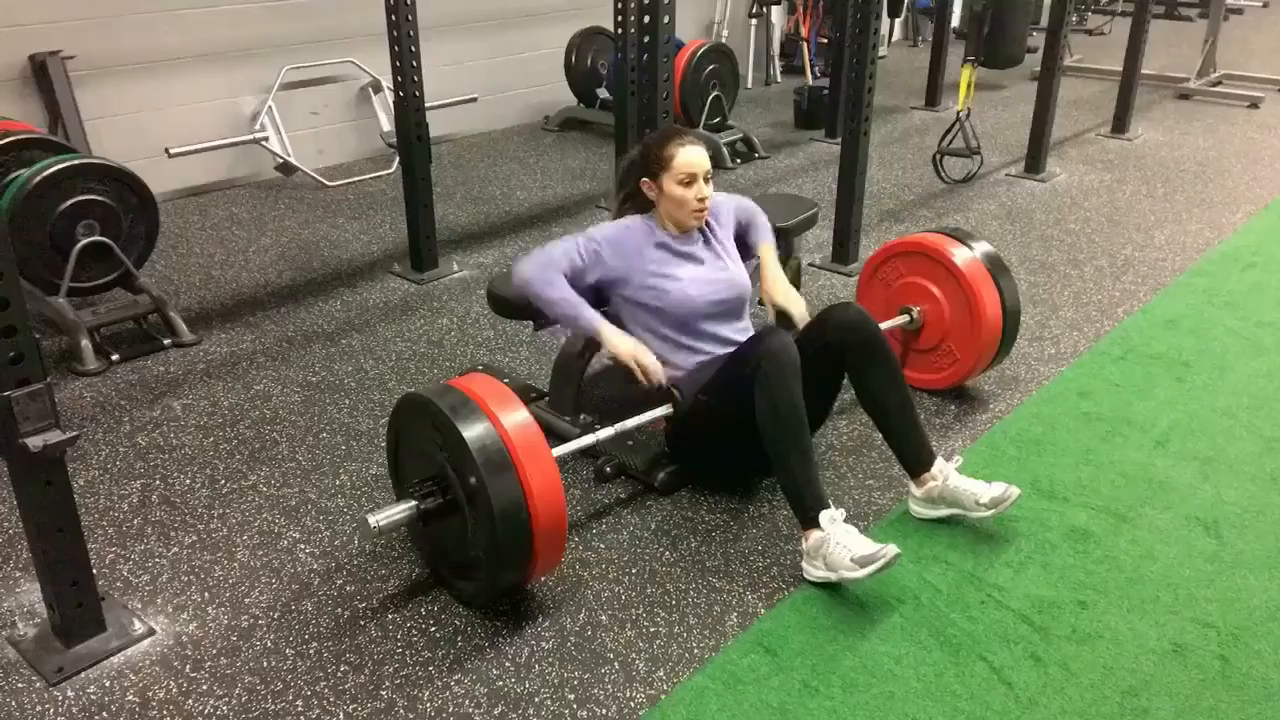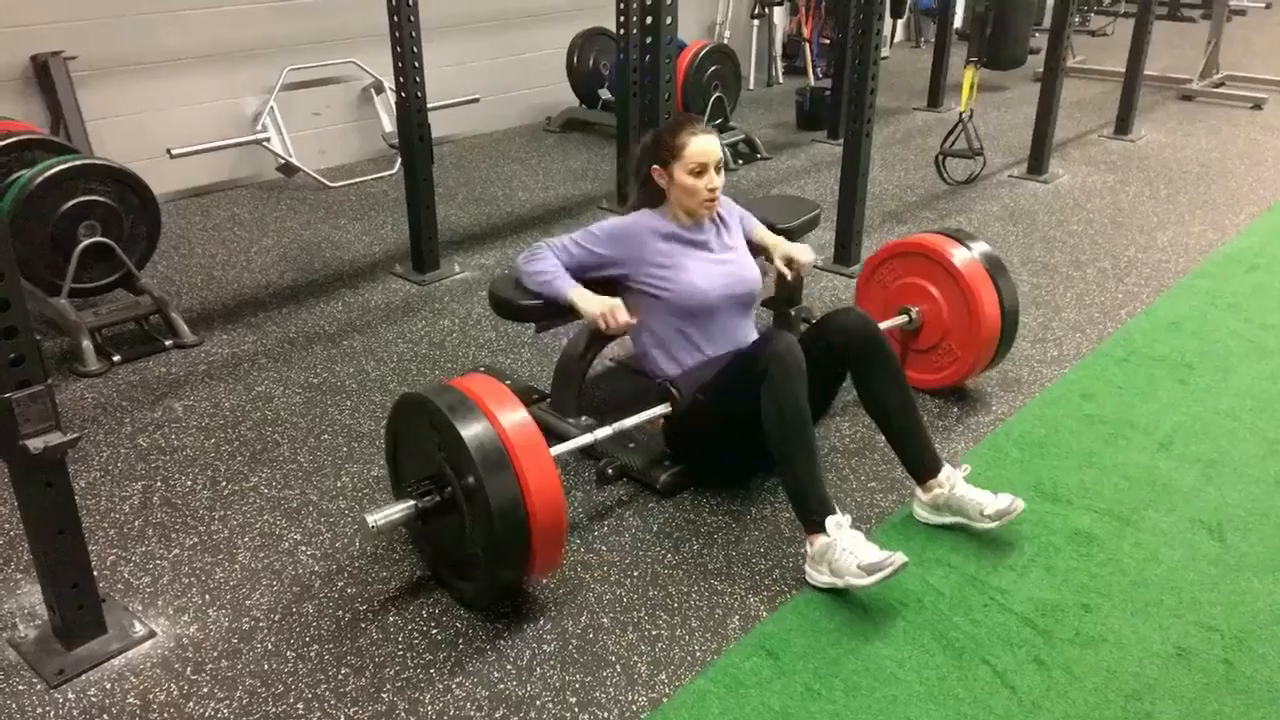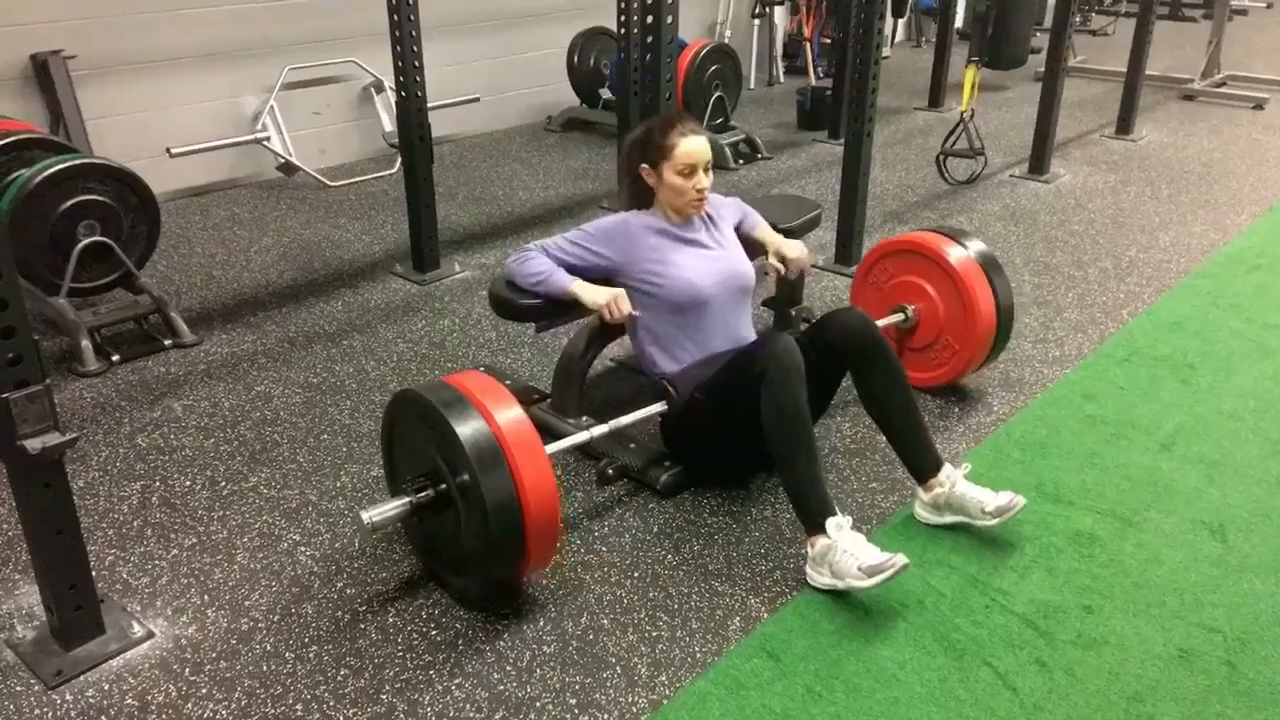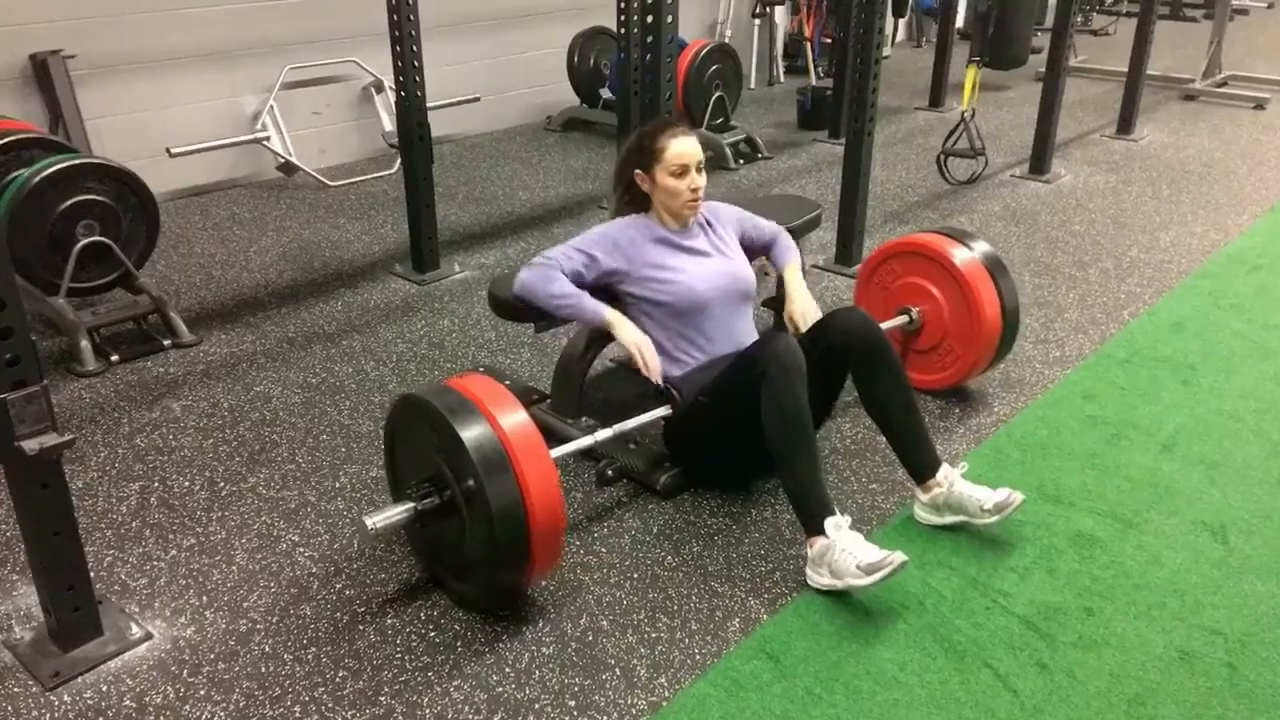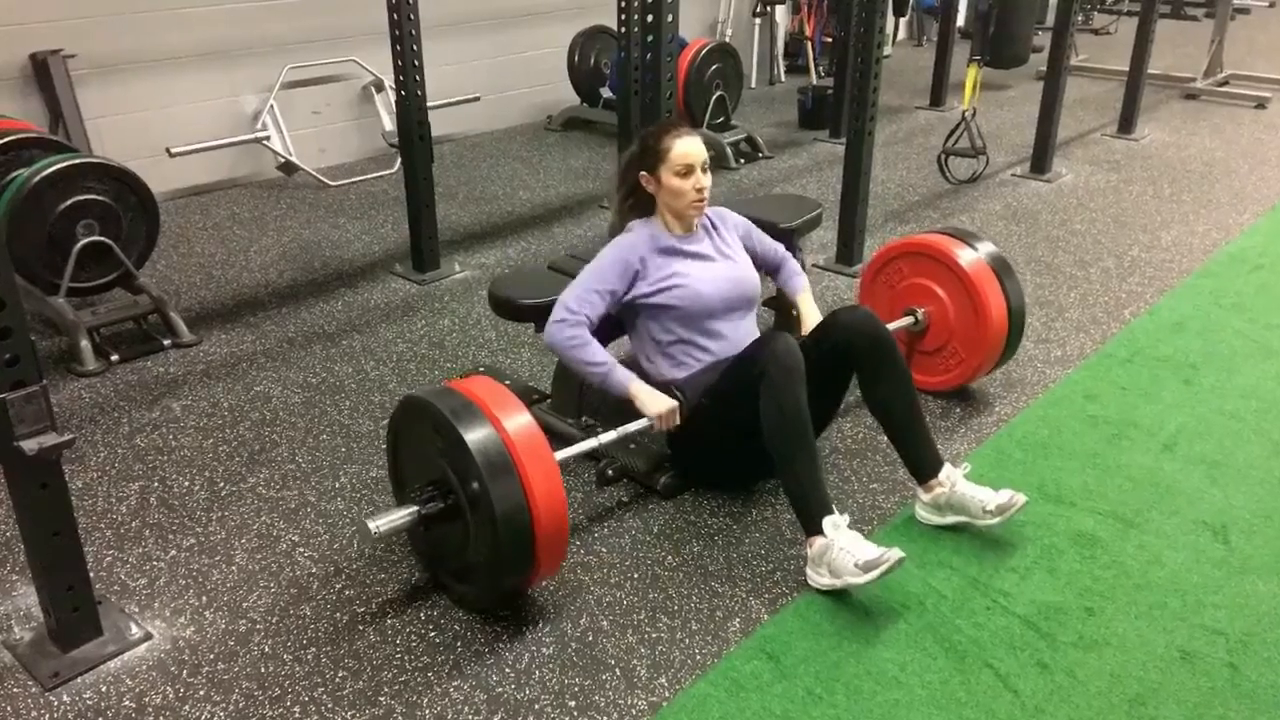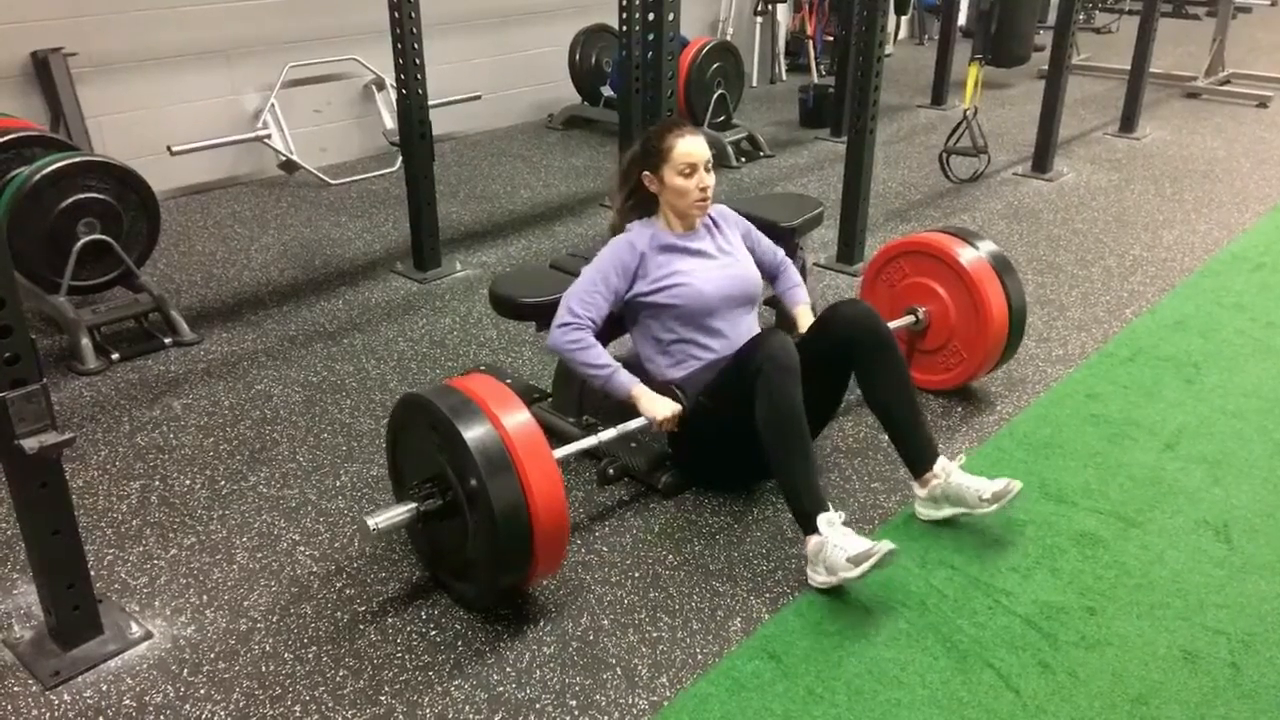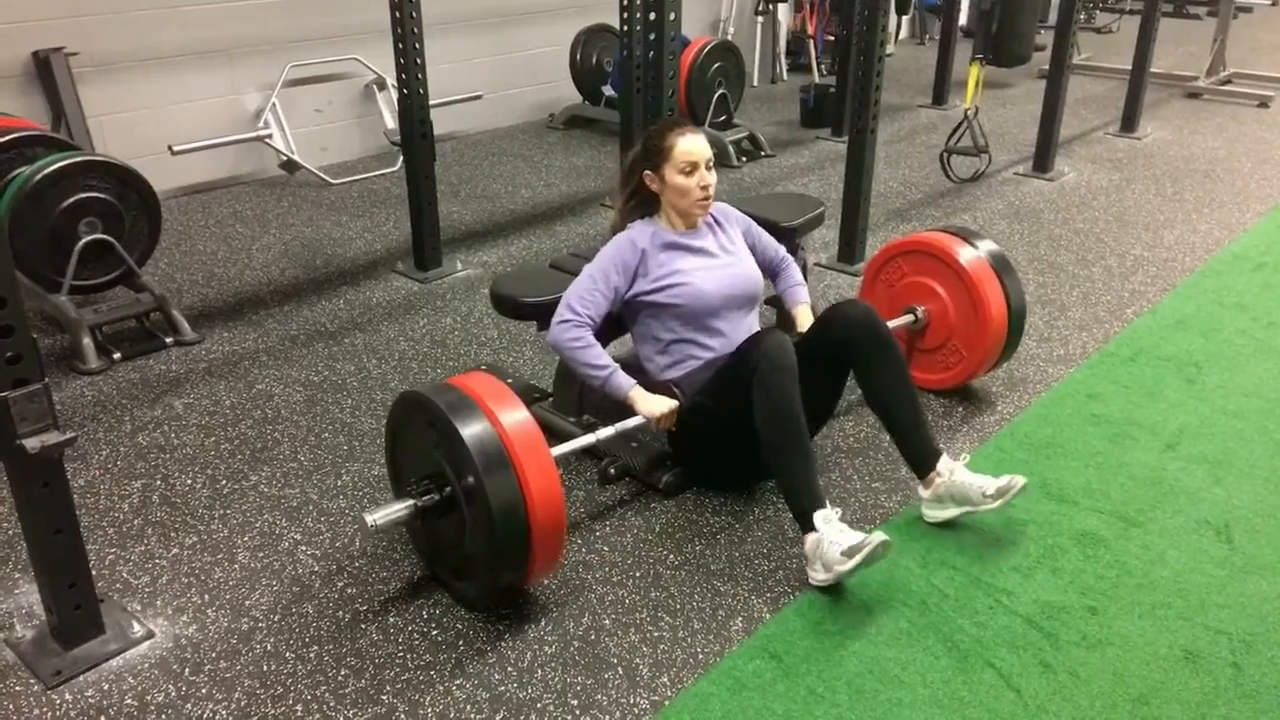
dt=0.3s
person 1, frame 1
left shoulder: (714, 215)
right shoulder: (624, 237)
left elbow: (751, 213)
right elbow: (531, 272)
left wrist: (772, 275)
right wrist: (607, 332)
left hip: (763, 397)
right hip: (698, 418)
left knee: (846, 319)
right knee: (771, 345)
left ankle: (929, 480)
right ankle: (818, 538)
person 1, frame 2
left shoulder: (721, 213)
right shoulder: (633, 234)
right elbow: (533, 260)
left wrist: (776, 243)
right wrist: (583, 298)
left hip: (762, 400)
right hip: (698, 417)
left knee: (849, 326)
right knee: (777, 347)
left ankle: (936, 487)
right ankle: (824, 542)
person 1, frame 3
left shoulder: (714, 210)
right shoulder: (623, 234)
left elbow: (740, 212)
right elbow: (523, 261)
left wrist: (773, 239)
right wrist: (585, 288)
left hip: (762, 397)
right hip: (697, 416)
left knee: (849, 325)
right knee: (776, 348)
left ankle: (937, 486)
right ankle: (825, 544)
person 1, frame 4
left shoulder: (717, 218)
right shoulder: (623, 238)
left elbow: (776, 237)
right elbow: (533, 280)
left wrist: (797, 289)
right wrist: (615, 320)
left hip: (763, 402)
right hip: (698, 420)
left knee: (851, 326)
right knee: (778, 348)
left ankle: (936, 486)
right ankle: (825, 544)
person 1, frame 5
left shoulder: (723, 223)
right shoulder: (632, 249)
left elbow: (782, 261)
right elbow: (563, 329)
left wrist: (808, 308)
right wrist: (638, 389)
left hip: (771, 401)
right hip: (703, 424)
left knee: (856, 324)
right knee: (776, 348)
left ankle: (937, 487)
right ankle: (825, 544)
person 1, frame 6
left shoulder: (723, 221)
right shoulder: (633, 248)
left elbow: (781, 266)
right elbow: (566, 332)
left wrist: (809, 329)
right wrist: (640, 394)
left hip: (769, 402)
right hip: (705, 423)
left knee: (852, 318)
right knee: (772, 346)
left ankle: (934, 479)
right ankle: (822, 538)
person 1, frame 7
left shoulder: (725, 219)
right shoulder: (634, 246)
left elbow: (782, 264)
right elbow: (567, 328)
left wrist: (808, 328)
right wrist: (636, 394)
left hip: (770, 398)
right hip: (704, 421)
left knee: (851, 317)
right knee: (769, 345)
left ankle: (938, 478)
right ankle: (820, 535)
